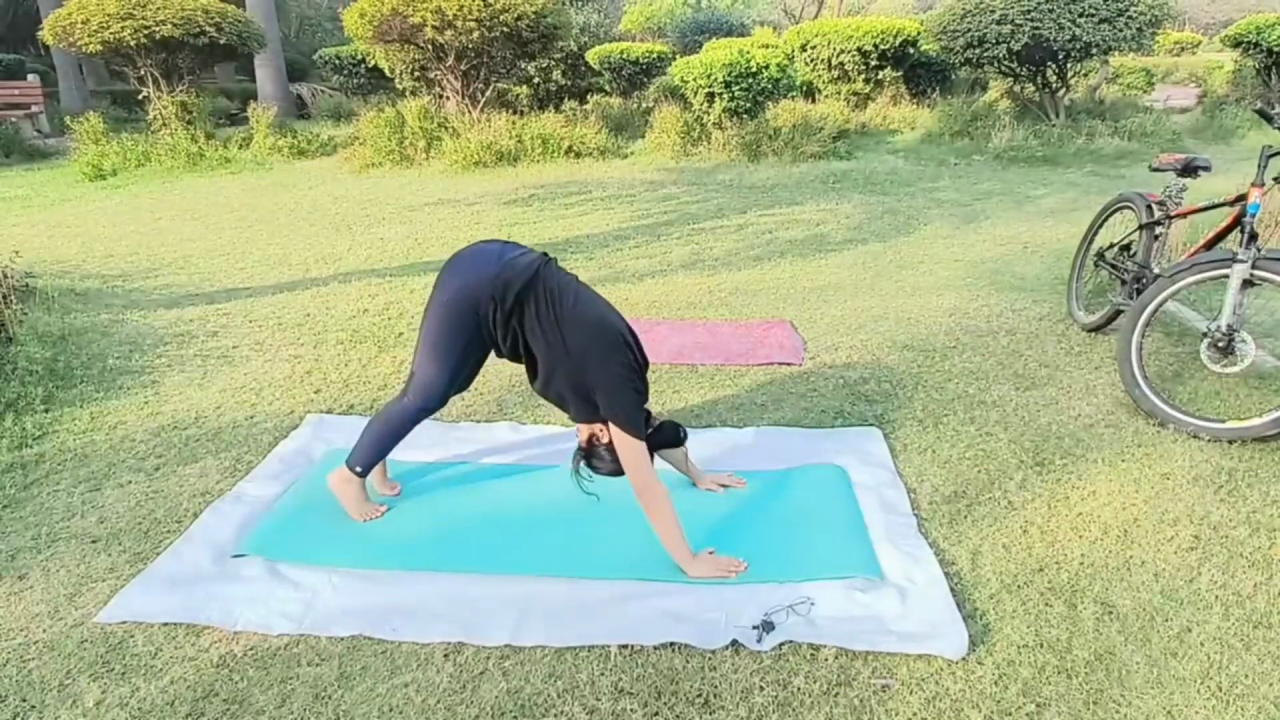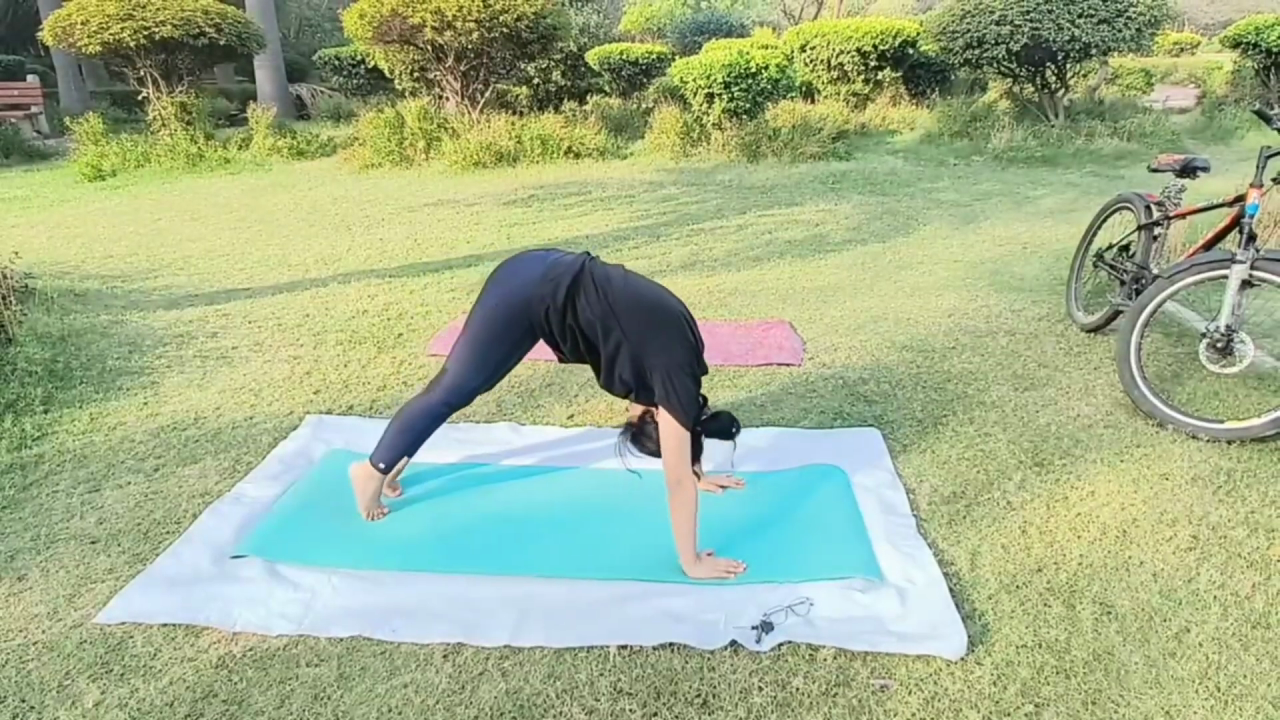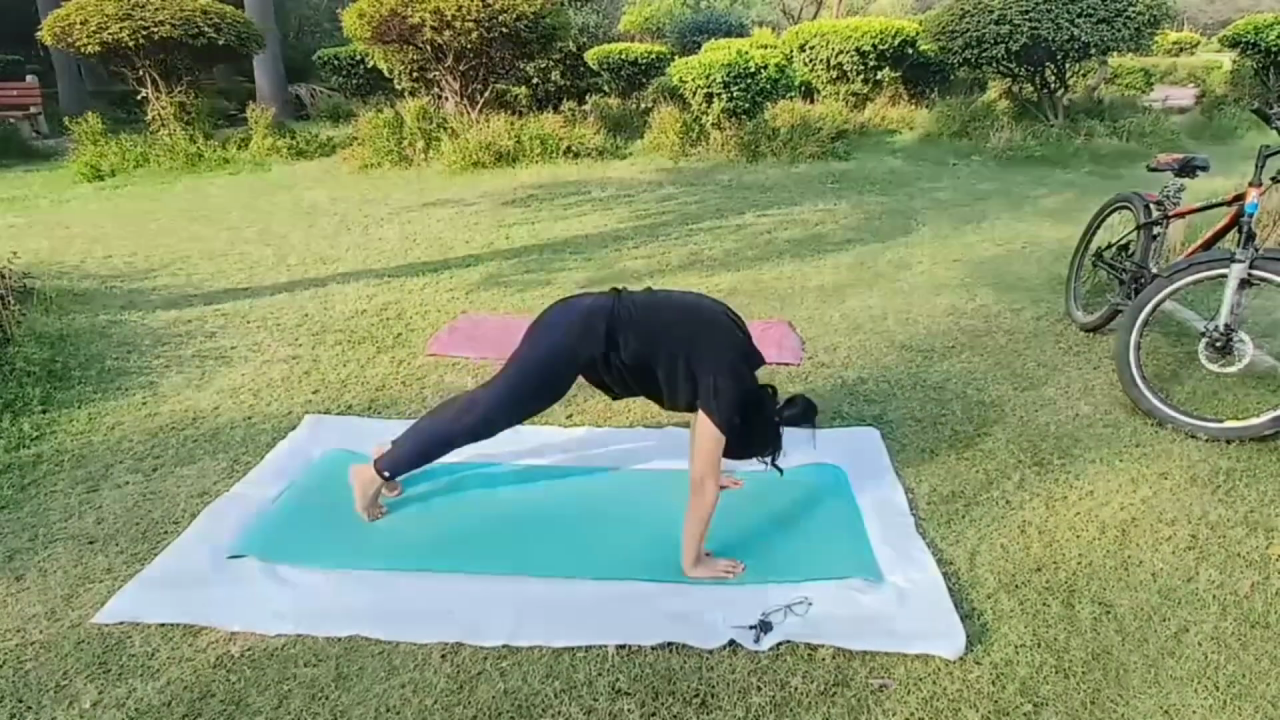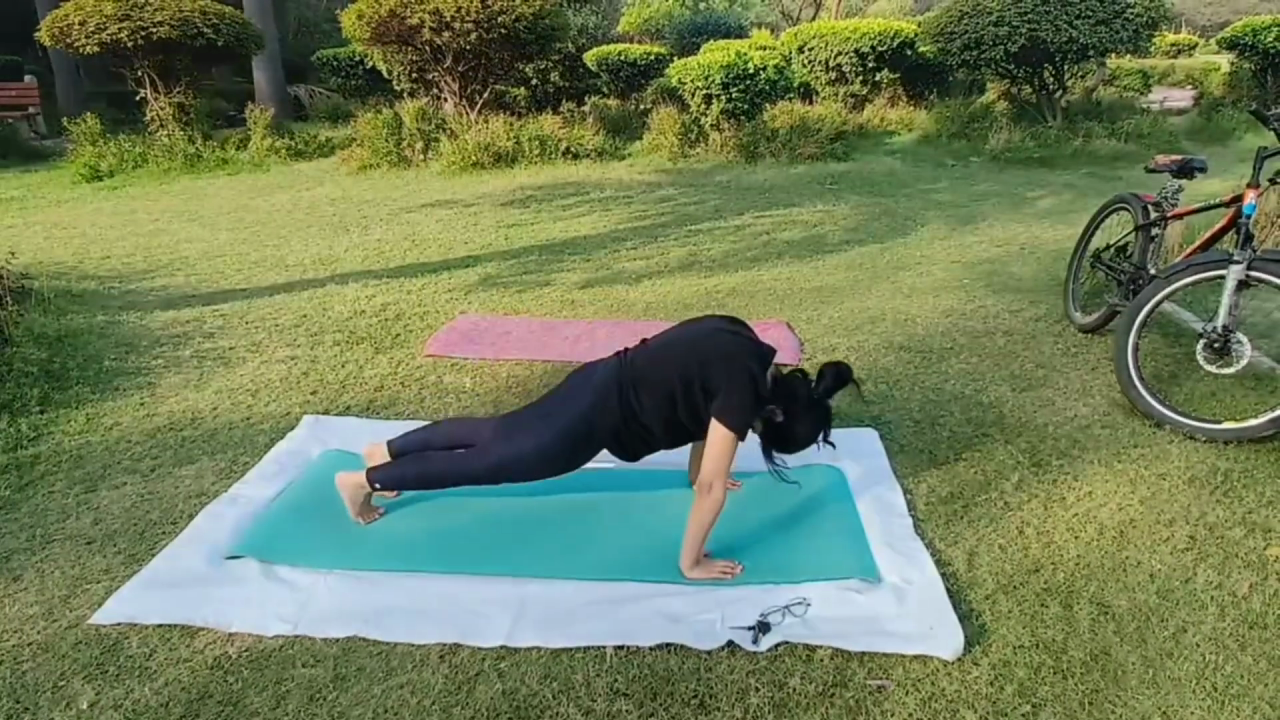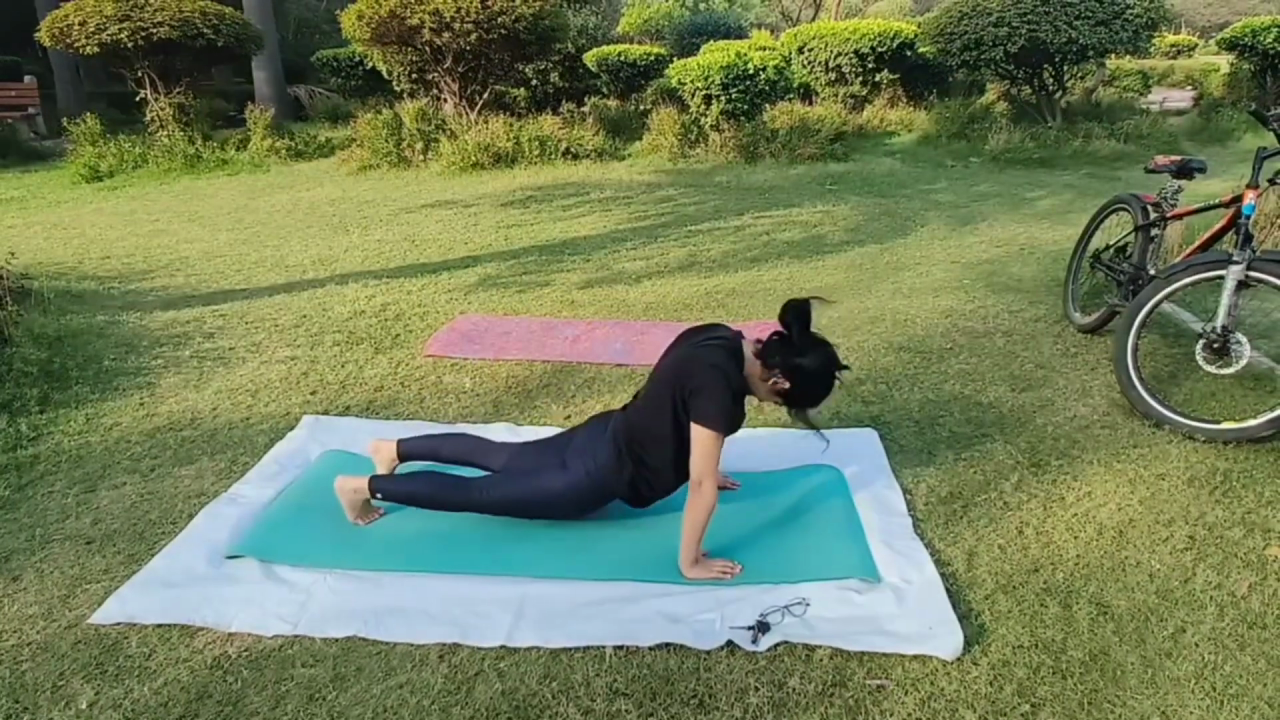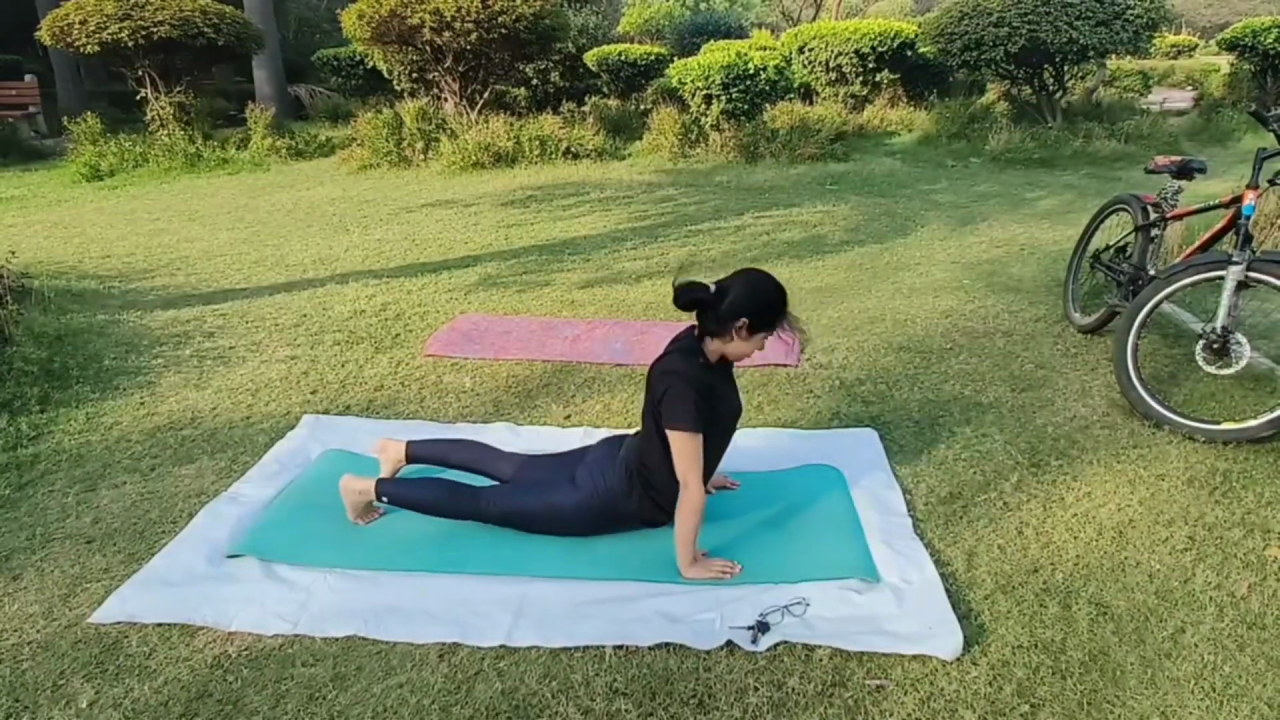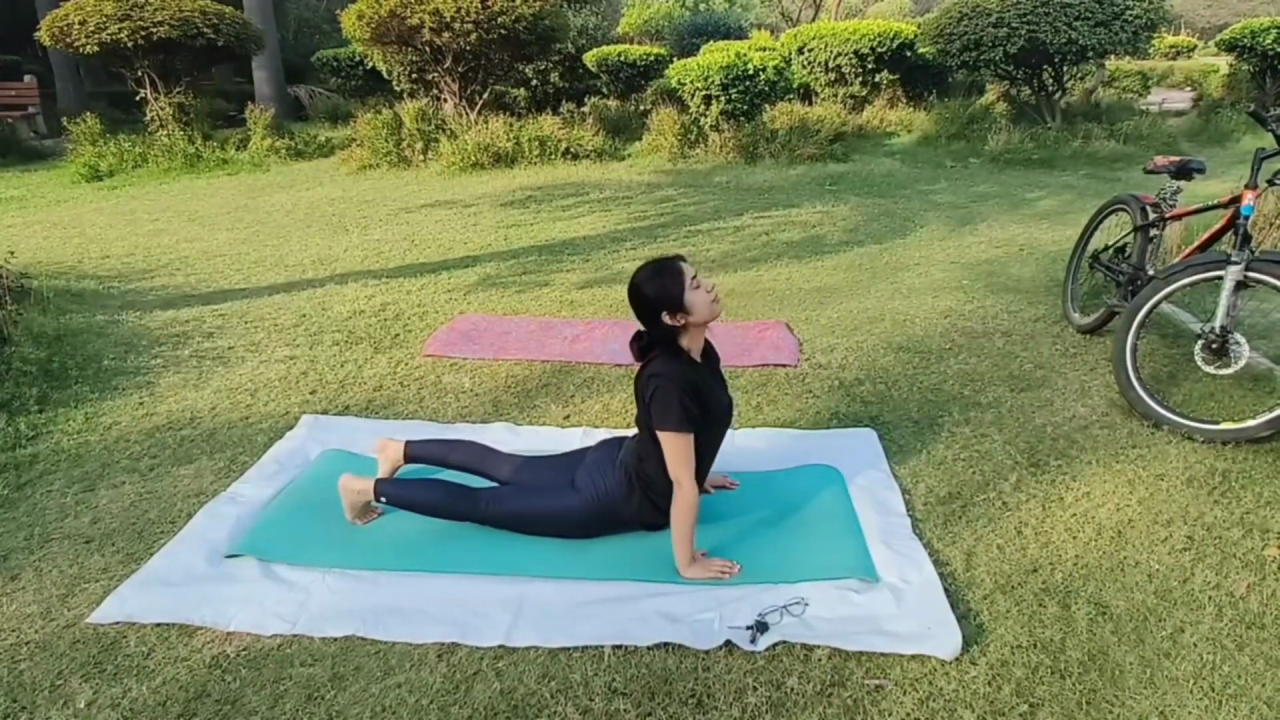
dt=0.4s
person 1, frame 1
left shoulder: (620, 375)
right shoulder: (615, 388)
left elbow: (655, 428)
right elbow: (646, 487)
left wrist: (697, 476)
right wrist: (690, 563)
left hip: (506, 276)
right hip: (483, 285)
left knee: (434, 388)
right knee: (426, 395)
left ankle: (375, 460)
right ankle: (350, 475)
person 1, frame 2
left shoulder: (679, 359)
right shoulder: (676, 377)
right elbow: (679, 479)
left wrist: (700, 475)
right wrist: (692, 562)
left hip: (552, 279)
right hip: (536, 289)
left knee: (461, 386)
right knee: (453, 389)
left ankle: (397, 457)
right ankle: (373, 471)
person 1, frame 3
left shoulder: (731, 351)
right shoulder: (728, 382)
left elbow: (697, 401)
right elbow: (704, 481)
left wrist: (708, 474)
right wrist: (692, 562)
left hip: (587, 321)
right hip: (582, 338)
left knee: (485, 404)
right knee: (481, 417)
left ankle: (391, 454)
right ankle: (375, 473)
person 1, frame 4
left shoulder: (743, 347)
right shoulder: (745, 386)
right elbow: (711, 487)
left wrist: (701, 473)
right wrist: (690, 563)
left hip: (599, 389)
right hip: (599, 417)
left knee: (493, 433)
right knee: (484, 463)
left ankle: (387, 450)
right ankle: (364, 480)
person 1, frame 5
left shoulder: (721, 339)
right shoulder: (720, 380)
right elbow: (701, 486)
left wrist: (702, 473)
right wrist: (690, 562)
left hip: (609, 438)
right hip: (607, 475)
left knee: (501, 458)
right knee: (481, 494)
left ankle: (395, 449)
right ankle: (366, 488)
person 1, frame 6
left shoulder: (703, 346)
right shoulder: (684, 378)
right elbow: (689, 487)
left wrist: (705, 473)
right wrist: (689, 563)
left hip: (622, 459)
right hip: (615, 497)
left knee: (509, 467)
right knee: (488, 503)
left ankle: (401, 450)
right ankle: (371, 489)
person 1, frame 7
left shoulder: (696, 352)
right shoulder: (672, 380)
right elbow: (682, 484)
left wrist: (698, 474)
right wrist: (687, 563)
left hip: (617, 461)
right hip: (614, 500)
left knee: (504, 468)
right knee: (482, 503)
left ankle: (400, 450)
right ankle: (370, 488)
